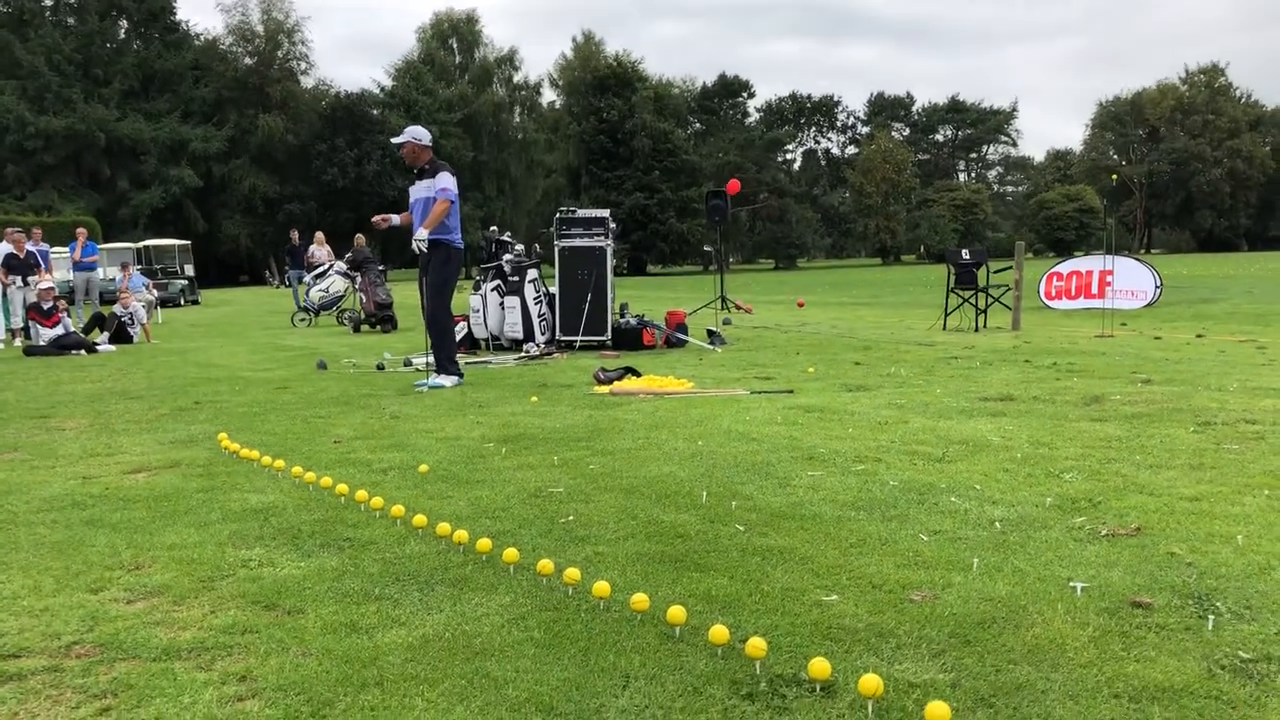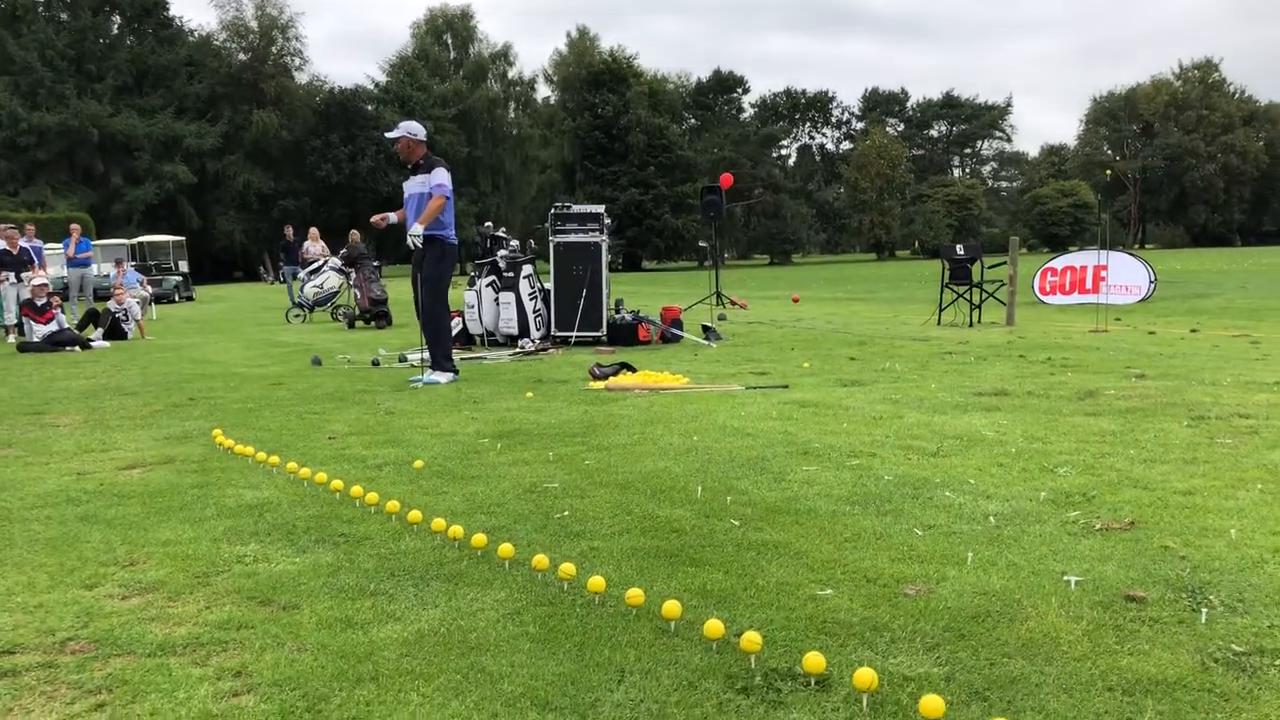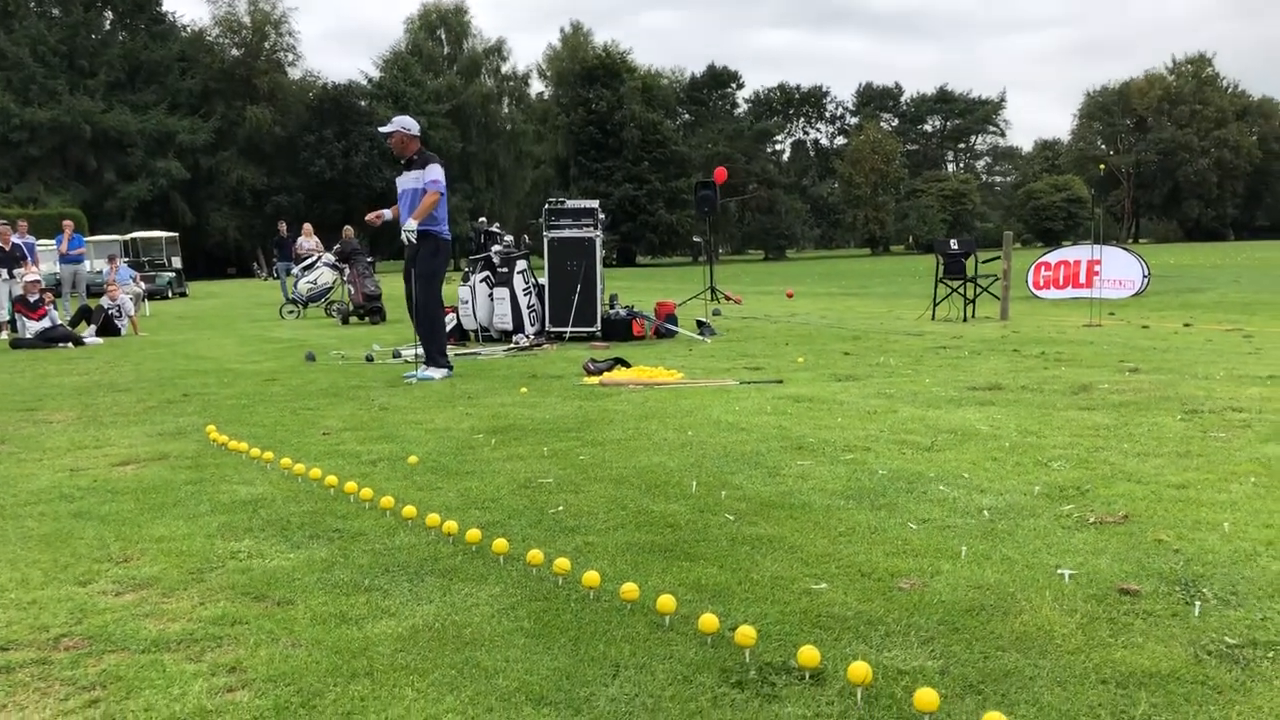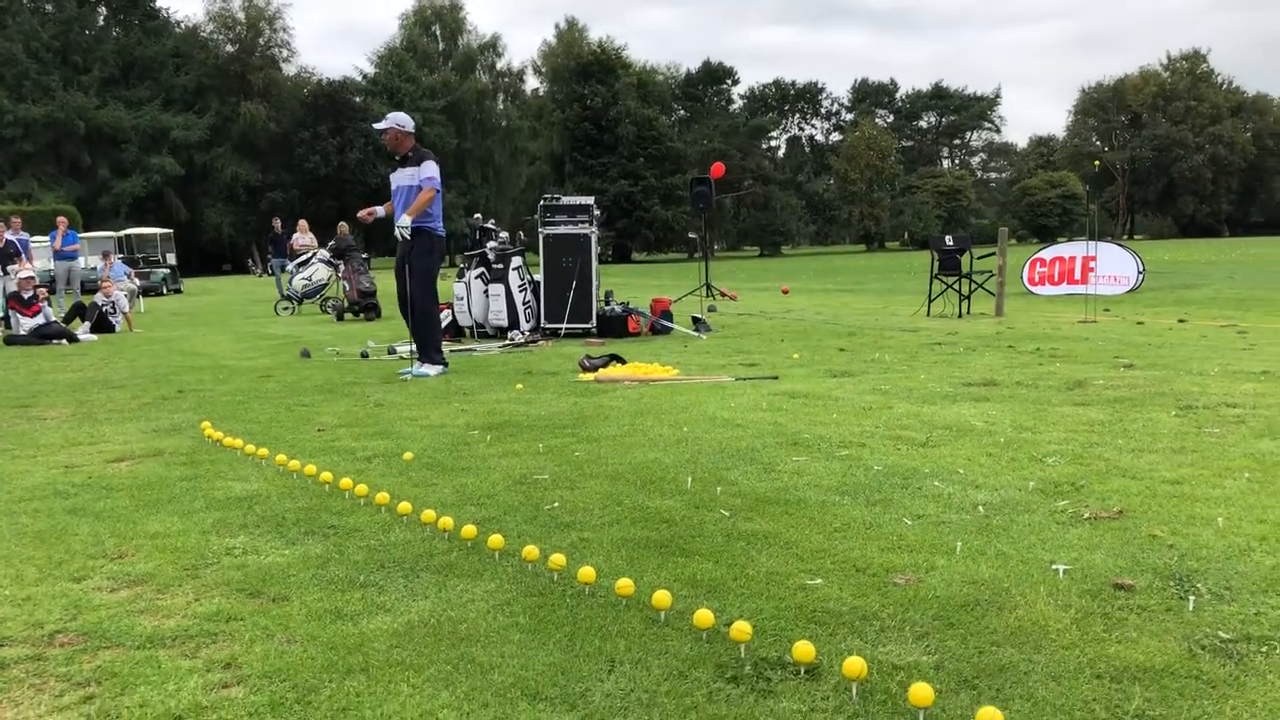
dt=0.1s
person 1, frame 1
left shoulder: (441, 172)
right shoulder: (418, 178)
left elbow: (444, 203)
left wrist: (424, 230)
right wrist: (393, 219)
left hip: (445, 249)
right hip: (427, 250)
left knee: (438, 310)
right knee: (430, 312)
left ankle: (450, 371)
right ankle: (442, 370)
person 1, frame 2
left shoulder: (436, 167)
right shoulder: (411, 174)
left elbow: (440, 199)
left wrist: (419, 226)
right wrist: (391, 217)
left hip: (439, 245)
right hip: (421, 246)
left knee: (434, 306)
right knee: (423, 309)
left ankle: (445, 368)
right ankle: (437, 366)
person 1, frame 3
left shoulder: (430, 163)
right shoulder: (404, 169)
left elbow: (434, 195)
left wrist: (413, 221)
right wrist: (386, 214)
left hip: (432, 240)
right hip: (413, 242)
left knee: (428, 302)
right knee: (415, 304)
left ankle: (440, 364)
right ankle: (431, 361)
person 1, frame 4
left shoulder: (424, 160)
right shoulder: (398, 166)
left elbow: (430, 192)
left wrist: (407, 217)
right wrist: (378, 211)
left hip: (426, 237)
right hip: (406, 239)
left knee: (423, 299)
right knee: (406, 300)
left ankle: (435, 360)
right ankle: (424, 357)
